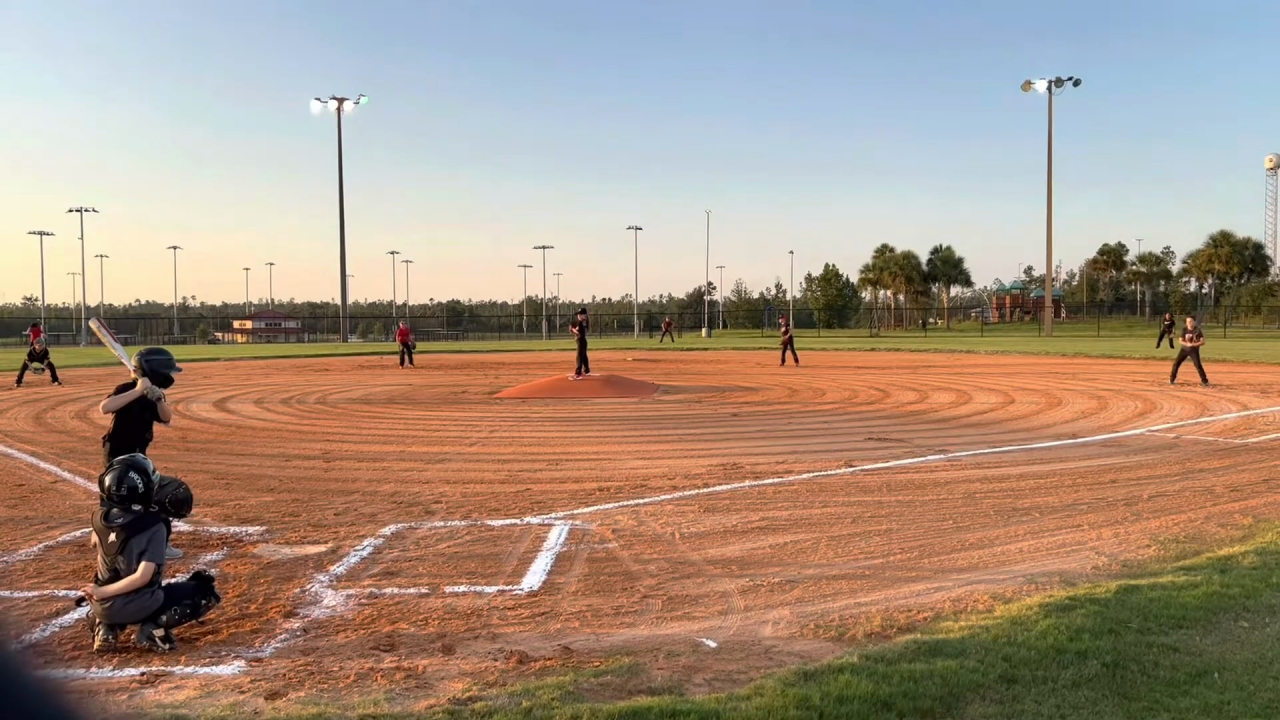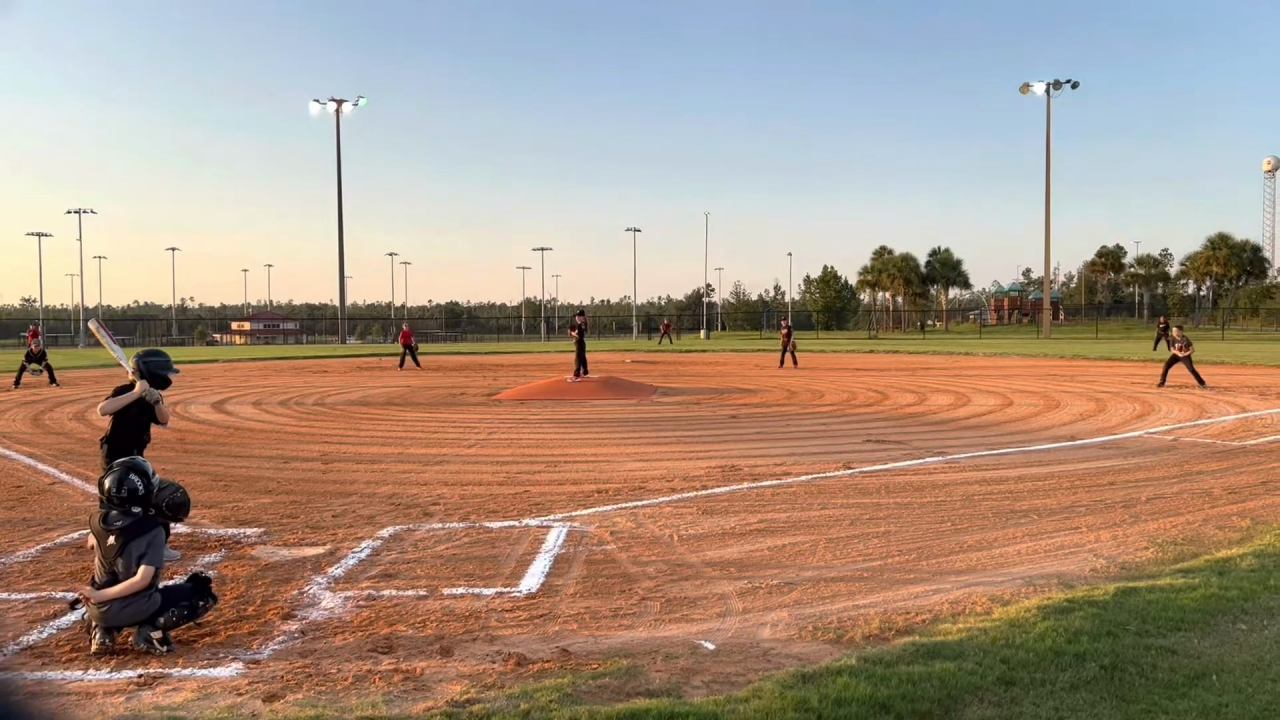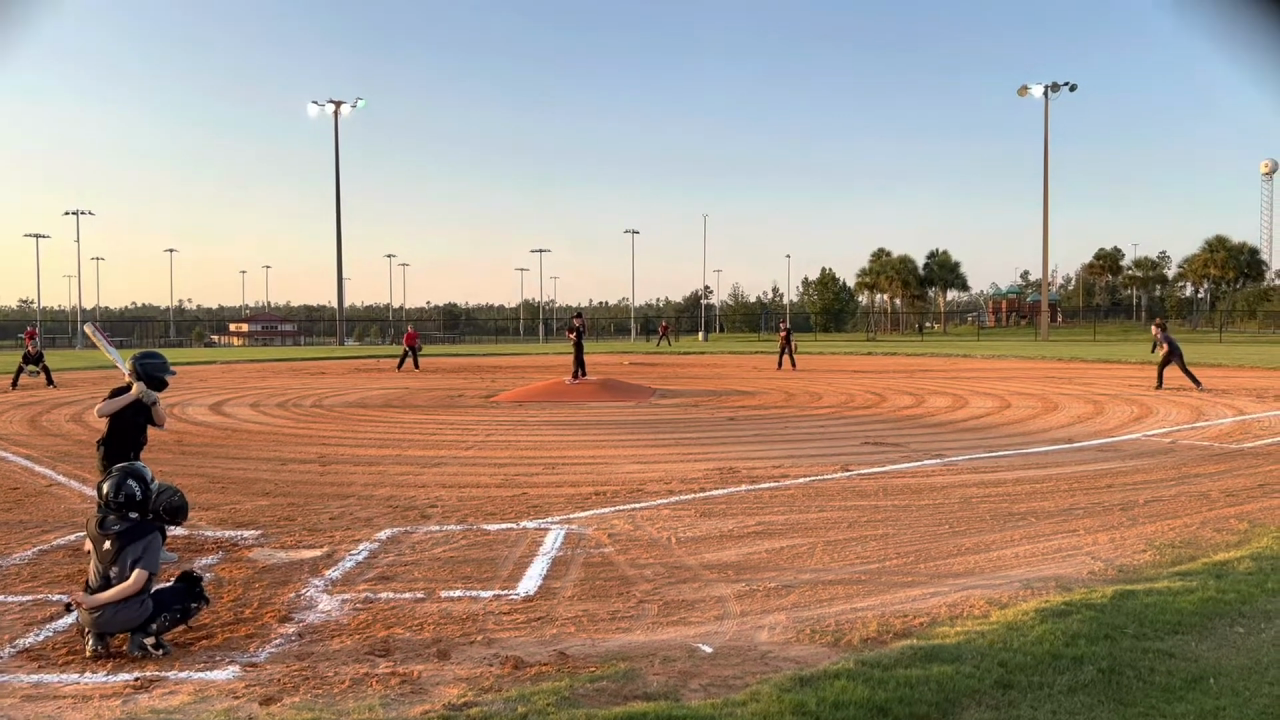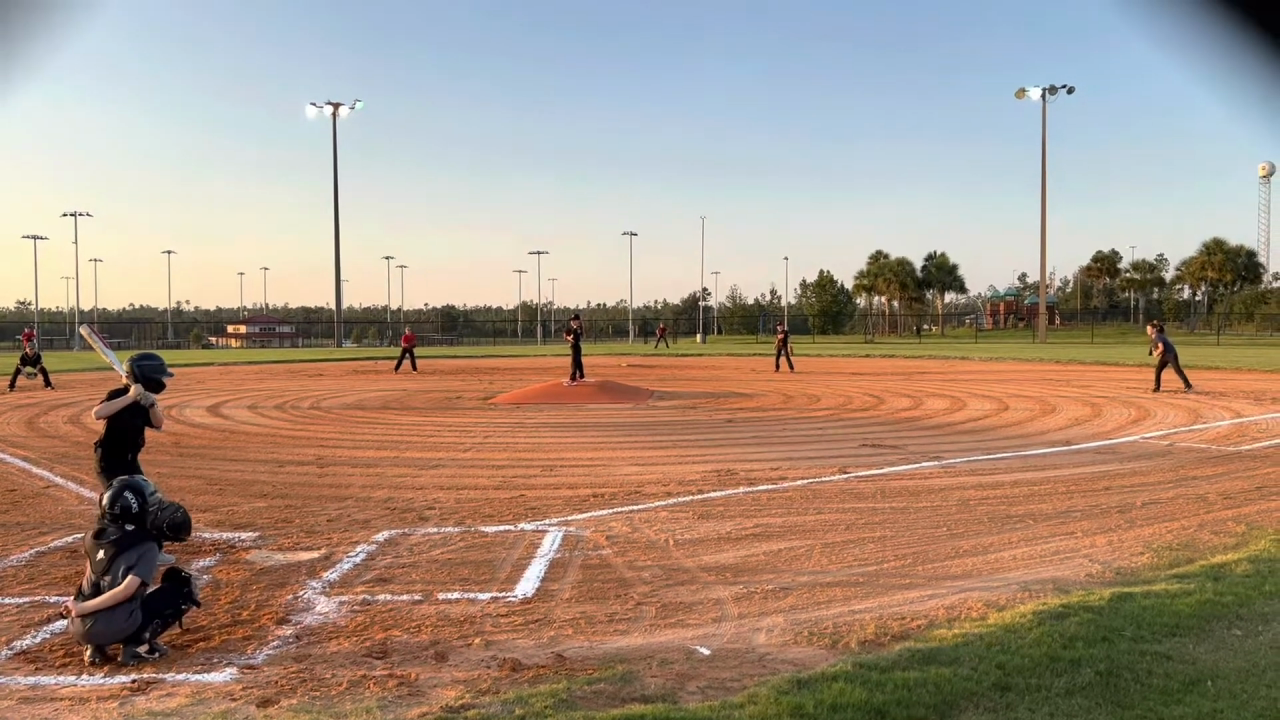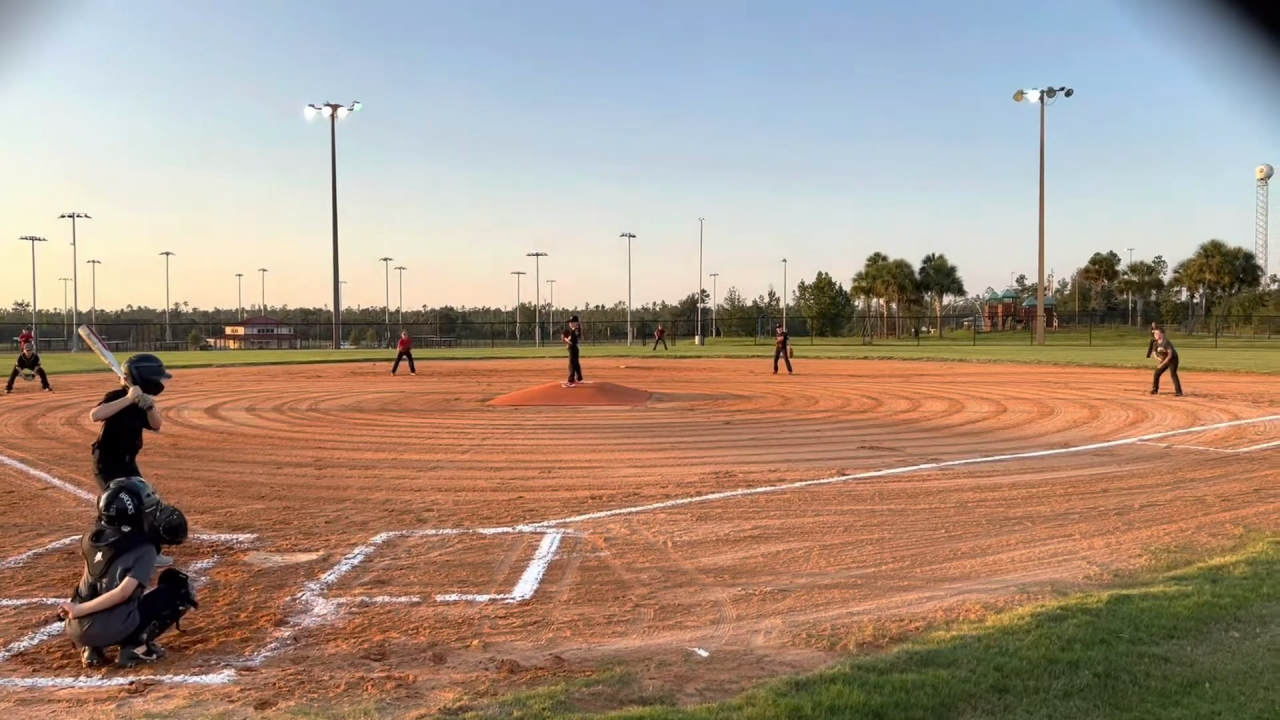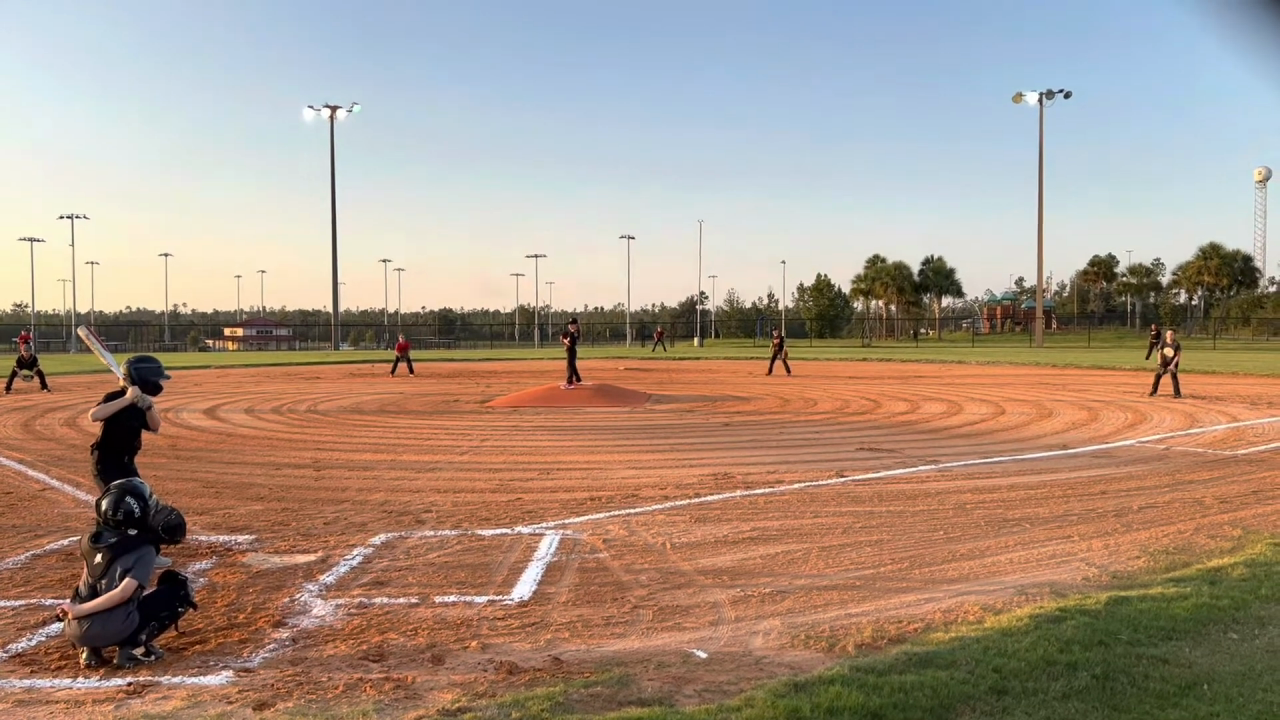
dt=0.3s
person 1, frame 1
left shoulder: (154, 393)
right shoulder: (127, 390)
left elbow: (166, 419)
right elbow: (104, 407)
left wrist: (159, 399)
right wrist: (137, 392)
left hip: (136, 453)
right hip: (118, 454)
person 1, frame 2
left shoulder: (151, 395)
right shoulder: (124, 391)
left elbow: (164, 421)
right elbow: (102, 410)
left wrist: (157, 401)
right wrist: (135, 394)
left hip: (134, 455)
right hip: (116, 456)
person 1, frame 3
left shoulder: (147, 397)
right shoulder: (122, 394)
left elbow: (160, 422)
right elbow: (99, 411)
left wrist: (154, 403)
right wrist: (133, 395)
left hip: (131, 458)
right hip: (112, 458)
person 1, frame 4
left shoulder: (145, 399)
right shoulder: (119, 395)
left elbow: (158, 424)
right elbow: (97, 414)
left wrist: (151, 405)
right wrist: (130, 397)
left hip: (129, 460)
right hip: (110, 461)
left knee: (150, 501)
person 1, frame 5
left shoulder: (142, 401)
right shoulder: (117, 397)
left elbow: (156, 426)
right elbow: (95, 415)
left wrist: (149, 407)
right wrist: (129, 399)
left hip: (127, 462)
right hip: (107, 462)
person 1, frame 6
left shoulder: (141, 402)
right shoulder: (116, 398)
left elbow: (155, 427)
right elbow: (94, 415)
left wrist: (148, 407)
right wrist: (127, 399)
left hip: (126, 462)
right hip: (106, 463)
person 2, frame 1
left shoulder: (100, 518)
right shoulder: (153, 527)
right elbow: (142, 577)
right wrist: (101, 592)
left hip: (104, 607)
right hip: (139, 608)
right knee: (205, 591)
left ankle: (107, 628)
right ankle: (154, 628)
person 2, frame 2
left shoulder: (98, 521)
right shoulder: (153, 530)
right elbow: (142, 580)
right wrist: (99, 595)
left hip: (100, 610)
right hip: (136, 611)
right knee: (202, 591)
left ankle: (104, 631)
right ankle: (152, 631)
person 2, frame 3
left shoulder: (96, 525)
right shoulder: (150, 536)
right elbow: (135, 585)
right wrist: (92, 601)
left hip: (91, 616)
right hip: (127, 618)
right knee: (194, 590)
left ankle: (97, 636)
right ankle: (146, 636)
person 2, frame 4
left shoulder: (94, 536)
right shoulder: (146, 547)
right elbow: (126, 591)
right wrist: (81, 608)
left hip: (80, 628)
right hip: (116, 628)
right knee: (183, 586)
left ankle: (95, 646)
right ankle: (139, 645)
person 2, frame 5
left shoulder: (93, 538)
right shoulder: (144, 549)
right elbow: (122, 593)
right wrist: (78, 610)
left hip: (77, 630)
right hip: (112, 631)
right knee: (180, 588)
left ankle: (92, 648)
right ankle: (136, 647)
person 2, frame 6
left shoulder: (91, 540)
right shoulder: (144, 550)
right elbow: (122, 594)
right wrist: (77, 611)
left hip: (75, 630)
right hip: (111, 631)
right knee: (180, 589)
left ankle: (91, 649)
right ankle: (135, 647)
